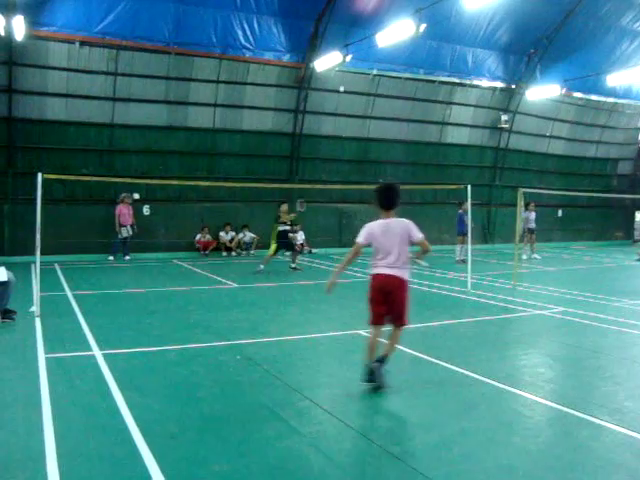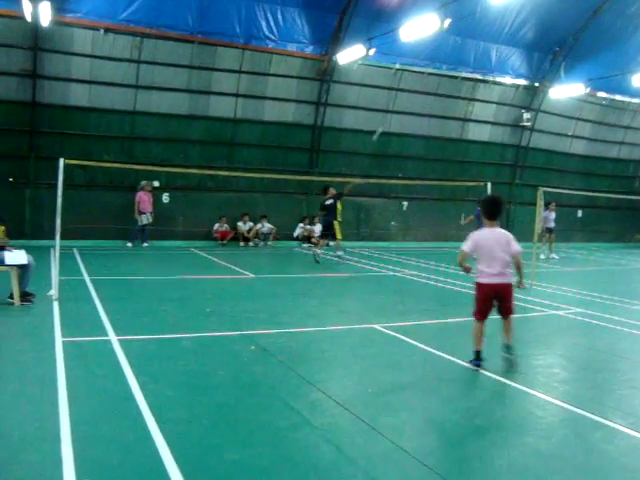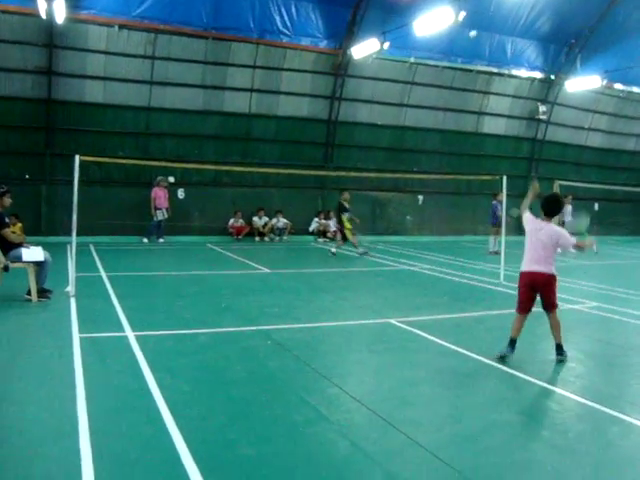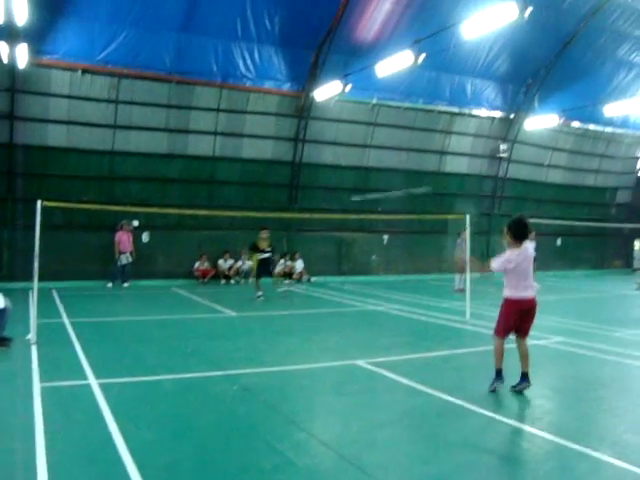
dt=0.5s
person 1, frame 1
left shoulder: (371, 227)
right shoulder: (406, 225)
left elbow: (354, 252)
right elbow: (426, 248)
left wrist: (335, 274)
right wrist: (417, 256)
left hip: (378, 278)
right hip: (398, 281)
left knee: (377, 327)
right knee: (397, 327)
left ankle: (371, 370)
right ankle: (379, 363)
person 1, frame 2
left shoulder: (475, 236)
right shoulder: (507, 236)
left elbow: (461, 260)
right elbow: (518, 261)
left wrist: (466, 268)
right wrist: (521, 278)
left hip: (484, 283)
right hip: (505, 283)
left knee: (479, 320)
right knee: (506, 317)
left ankle: (478, 357)
right ankle: (508, 347)
person 1, frame 3
left shoulder: (530, 222)
right shoulder: (558, 232)
left elbow: (523, 208)
right elbow: (579, 246)
left wrist: (532, 191)
right wrist: (588, 243)
left hip: (527, 274)
right hip: (547, 276)
left knee: (522, 312)
right knee: (552, 313)
left ankle: (511, 346)
right ankle: (559, 349)
person 1, frame 4
left shoulder: (508, 257)
right shoulder: (528, 249)
left elbow: (487, 268)
left hip: (514, 301)
right hip: (530, 300)
left knee: (499, 336)
right knee: (521, 339)
left ankle: (498, 375)
right ankle: (525, 378)
